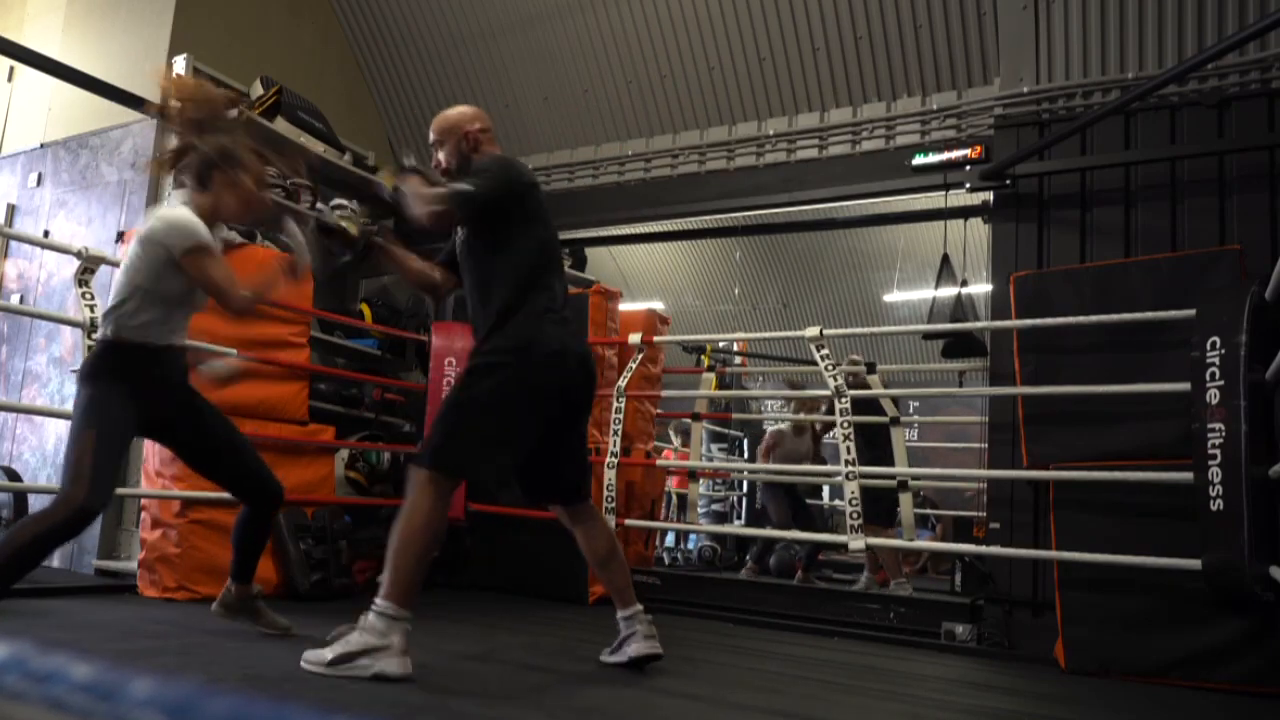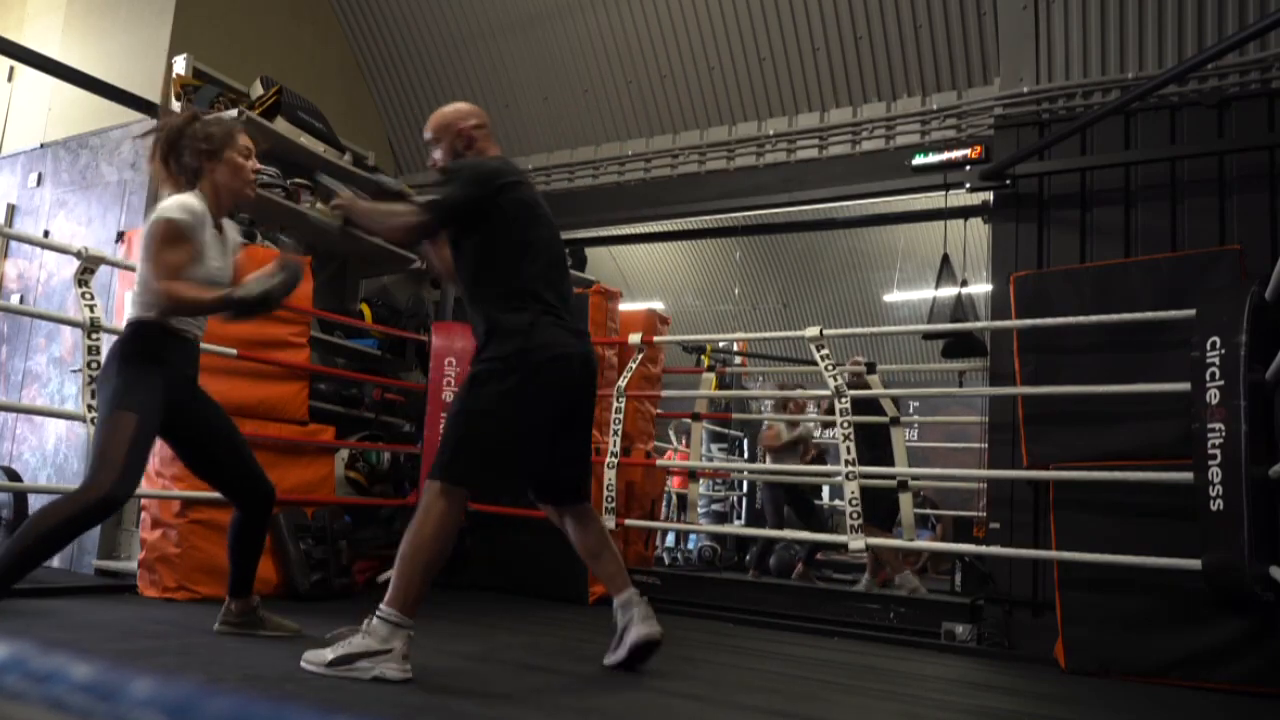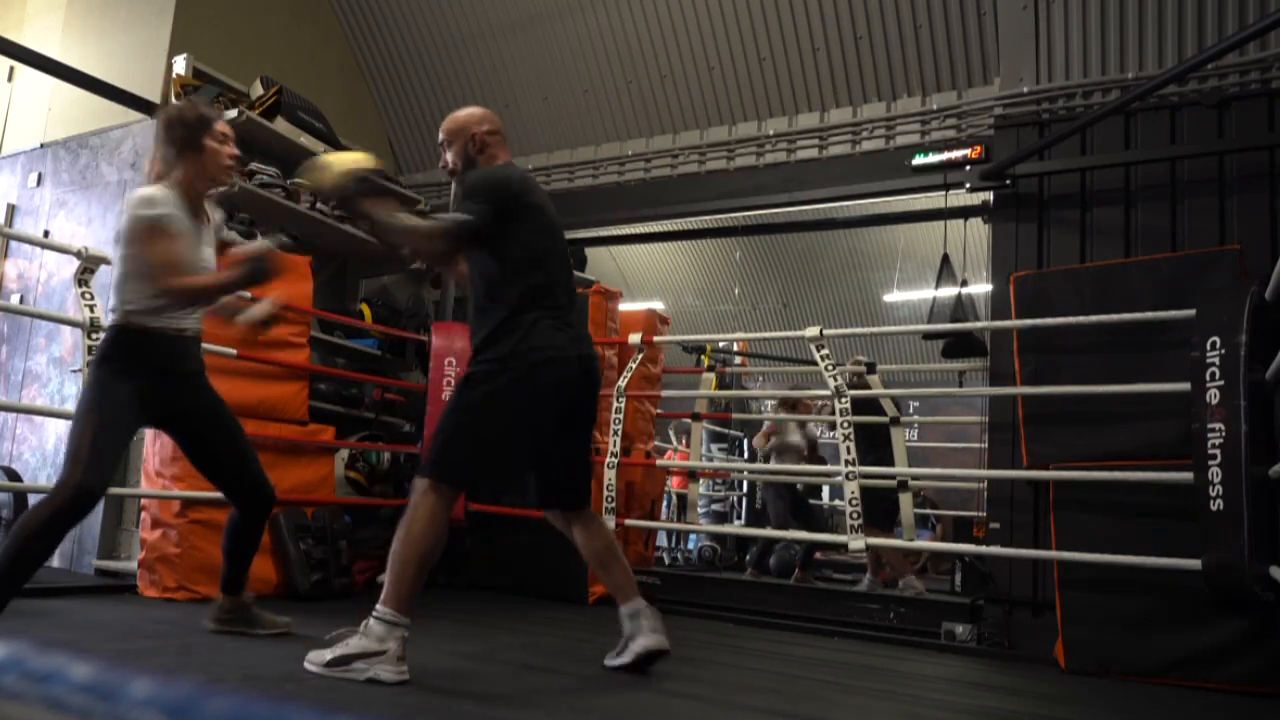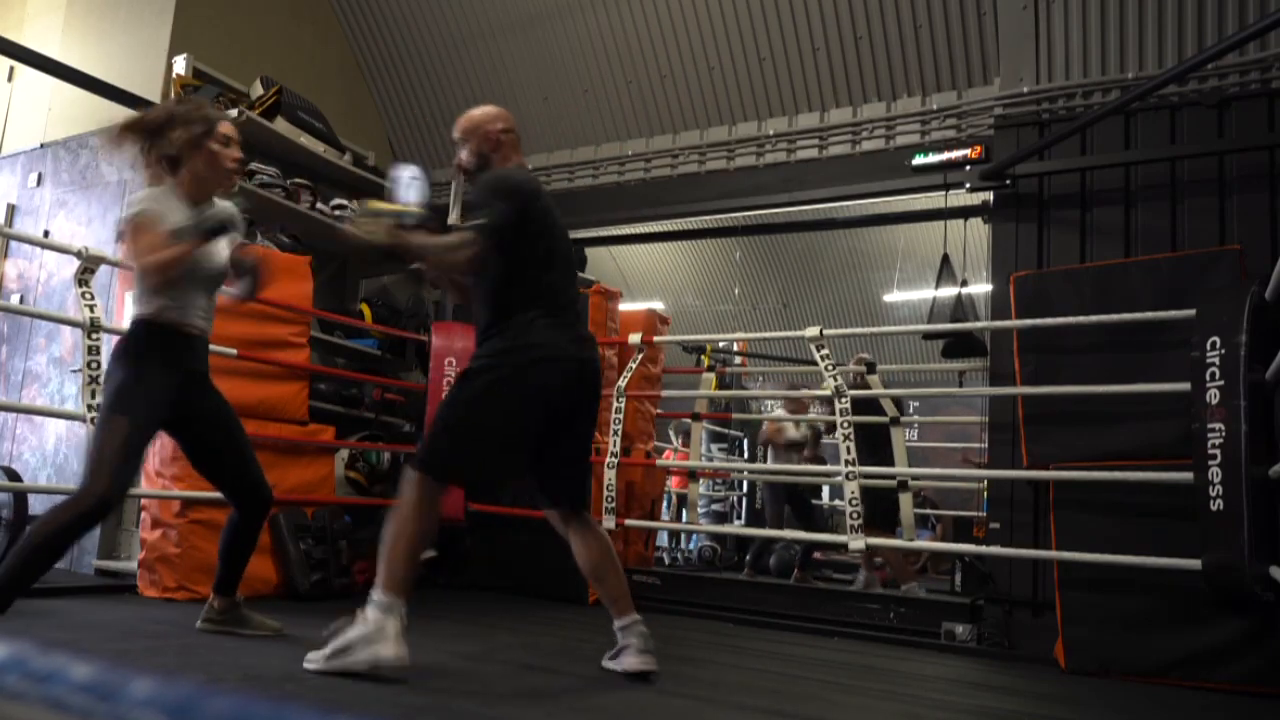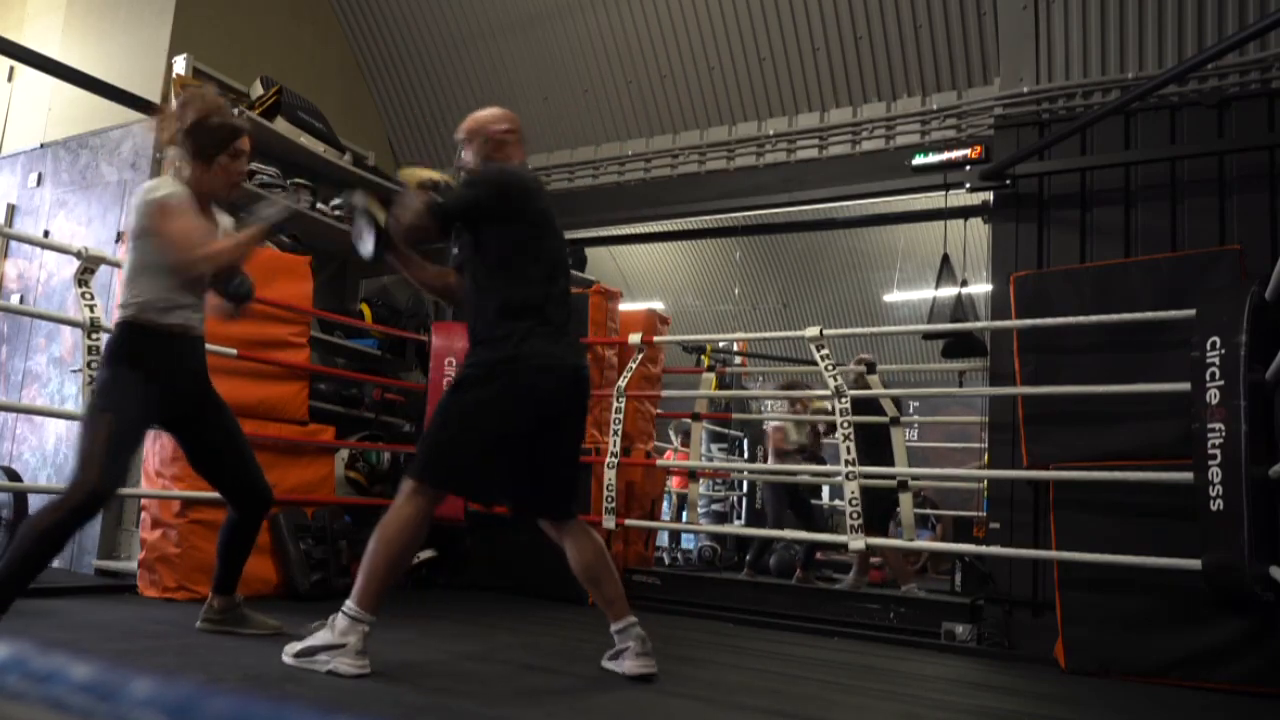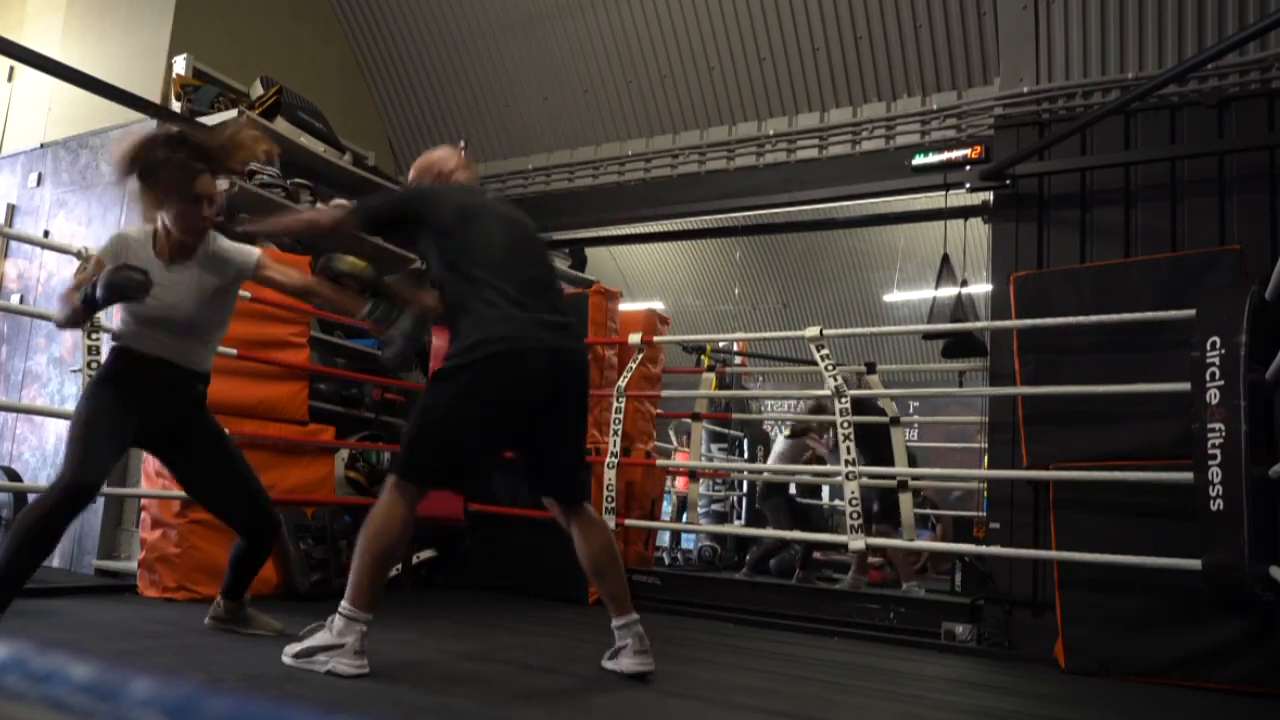
dt=0.2s
person 1, frame 1
left shoulder: (502, 172)
right shoulder: (483, 215)
left elbow: (431, 211)
right elbow: (438, 282)
left wrist: (408, 188)
right wrist: (378, 240)
left hip: (521, 358)
right hip: (565, 362)
left knee: (430, 478)
right knee: (571, 502)
left ankle: (382, 636)
right ankle: (636, 628)
person 1, frame 2
left shoulder: (481, 175)
right shoulder: (506, 191)
left elbow: (407, 224)
right elbow: (467, 276)
left wrist: (346, 204)
right wrist: (431, 240)
left hip: (522, 359)
right hip: (568, 360)
left knee: (445, 489)
right knee: (566, 503)
left ankle: (385, 641)
right ankle: (634, 615)
person 1, frame 3
left shoulder: (493, 184)
right shoulder: (515, 194)
left elbow: (433, 242)
right elbow: (465, 266)
left wrist: (365, 203)
right wrist: (381, 217)
left hip: (520, 363)
right hip: (571, 365)
left knee: (434, 489)
right knee: (570, 508)
left ankle: (382, 641)
right ankle: (641, 624)
person 1, frame 4
left shoulder: (505, 185)
right shoulder: (530, 197)
left elbow: (464, 254)
right elbow: (469, 284)
left wrist: (398, 238)
right wrist: (411, 234)
left hip: (518, 361)
right hip: (574, 365)
left knee: (424, 479)
right knee: (567, 509)
left ankle: (381, 627)
right ankle: (633, 639)
person 1, frame 5
left shoulder: (502, 181)
right shoulder: (510, 206)
left elbow: (412, 223)
right elbow: (457, 288)
left wrist: (415, 199)
right wrist: (391, 248)
left hip: (509, 369)
right hip: (562, 374)
left knee: (419, 492)
right knee: (558, 516)
left ankle: (347, 635)
right ankle: (631, 641)
person 1, frame 6
left shoulder: (431, 202)
right shoulder: (510, 219)
left elbow: (330, 220)
left wrist: (253, 226)
left hip: (495, 359)
right hip: (560, 359)
left knee: (404, 487)
right knee: (571, 504)
left ankle: (345, 637)
right ankle: (631, 640)
person 2, frame 1
left shoulder: (193, 224)
right shoulder: (179, 225)
right elbow: (237, 303)
right wrist: (291, 262)
left hip: (167, 384)
right hip: (118, 379)
left knee: (265, 491)
right knee: (78, 507)
left ankle: (240, 596)
person 2, frame 2
left shoulder: (226, 231)
right shoulder: (180, 210)
left elbow: (240, 303)
right elbow: (166, 295)
left wrist: (280, 274)
right wrist: (240, 296)
left hip: (181, 375)
right hip: (142, 365)
left knee: (258, 495)
right knee: (104, 493)
left ankle: (240, 606)
person 2, frame 3
left shoulder: (209, 215)
right shoulder: (151, 204)
right elbow: (172, 287)
right wrist: (248, 272)
left hip: (181, 372)
right hip: (129, 365)
left knee: (257, 495)
right knee: (78, 492)
left ankle: (232, 603)
person 2, frame 4
left shoulder: (223, 214)
right shoulder: (149, 203)
left elbow: (250, 280)
right elbow: (156, 273)
left wrist: (243, 265)
right wrist: (204, 231)
left hip: (192, 371)
right hip: (147, 361)
left knee: (255, 497)
right knee: (99, 496)
left ankle: (223, 604)
person 2, frame 5
left shoulder: (221, 222)
right shoulder: (160, 197)
left elbow: (223, 277)
right elbow: (202, 264)
right wrist: (265, 225)
left hip: (186, 372)
right hip: (136, 363)
left knee: (254, 497)
right knee: (90, 492)
left ankle: (222, 603)
person 2, frame 6
left shoulder: (227, 257)
right shoulder: (126, 244)
left elbow: (307, 287)
right elbow: (64, 314)
right wrist: (97, 295)
left hip: (184, 406)
right hip: (121, 387)
left knee: (263, 522)
right knee: (74, 485)
left ankle: (228, 605)
person 3, frame 1
left shoulder: (853, 393)
left hip: (877, 468)
right hip: (890, 467)
left knee: (875, 527)
right knee: (875, 525)
left ankle: (899, 585)
right ankle: (869, 579)
person 3, frame 2
left shoulder: (853, 393)
left elbow: (829, 416)
left hip: (876, 469)
right hip: (892, 469)
left knee: (873, 528)
right knee: (877, 528)
left ankle: (905, 580)
right ankle: (870, 582)
person 3, frame 3
left shoulder: (853, 393)
right hip: (891, 469)
left knee: (874, 529)
right knee: (876, 528)
left ankle: (909, 582)
right ankle: (872, 582)
person 3, frame 4
left shoulder: (856, 395)
right shoulder: (888, 396)
right hip: (891, 469)
left knee: (876, 532)
right knee: (874, 528)
left ankle: (910, 587)
right ankle: (867, 577)
person 3, frame 5
left shoulder: (857, 399)
right shoulder: (888, 398)
right hip: (889, 471)
left knee: (874, 534)
right knee: (868, 529)
left ankle: (909, 588)
right ankle: (858, 578)
person 3, frame 6
left shoulder: (856, 405)
right shoulder: (864, 405)
left hip: (890, 470)
right hip: (879, 470)
left knee: (883, 529)
left ankle: (911, 587)
right ankle: (856, 578)
person 4, frame 1
left shoulder: (810, 433)
right shoulder: (779, 432)
left elbow: (812, 460)
right elbow: (762, 455)
left hip: (791, 489)
right hip: (772, 487)
left knee: (816, 533)
right knee: (783, 525)
left ankle: (804, 573)
right ankle: (752, 567)
person 4, frame 2
left shoulder: (806, 427)
right shoulder: (775, 422)
left elbow: (808, 458)
right elbow: (765, 444)
left wrist: (814, 454)
right wrist: (795, 440)
left hip: (795, 484)
right hip: (774, 482)
left knee: (818, 527)
right knee: (775, 527)
left ankle: (803, 570)
right ankle: (754, 572)
person 4, frame 3
left shoulder: (808, 429)
right shoulder: (782, 420)
left elbow: (810, 459)
right elbow: (758, 439)
left wrist: (812, 445)
right wrist: (767, 448)
left hip: (791, 485)
right hip: (774, 483)
left knee: (816, 528)
right knee: (780, 526)
left ankle: (801, 573)
right ankle: (753, 571)
person 4, frame 4
left shoulder: (805, 425)
right shoulder: (780, 417)
left elbow: (808, 458)
right elbow: (764, 438)
left wrist: (815, 441)
right wrist: (793, 443)
left hip: (795, 482)
right hip: (776, 480)
left knee: (814, 527)
right knee: (774, 528)
left ankle: (801, 573)
right ankle: (749, 571)
person 4, frame 5
left shoulder: (805, 425)
right shoulder: (781, 422)
left elbow: (814, 452)
right elbow: (777, 450)
right wrist: (802, 448)
left hip: (793, 483)
right hip: (775, 482)
left knee: (814, 528)
right knee: (775, 528)
left ankle: (803, 573)
right ankle: (749, 570)
person 4, frame 6
left shoulder: (794, 433)
right shoulder: (803, 436)
left wrist: (812, 457)
left hip: (779, 491)
right hip: (772, 492)
left knee: (812, 528)
left ankle: (802, 573)
right ankle: (748, 570)
